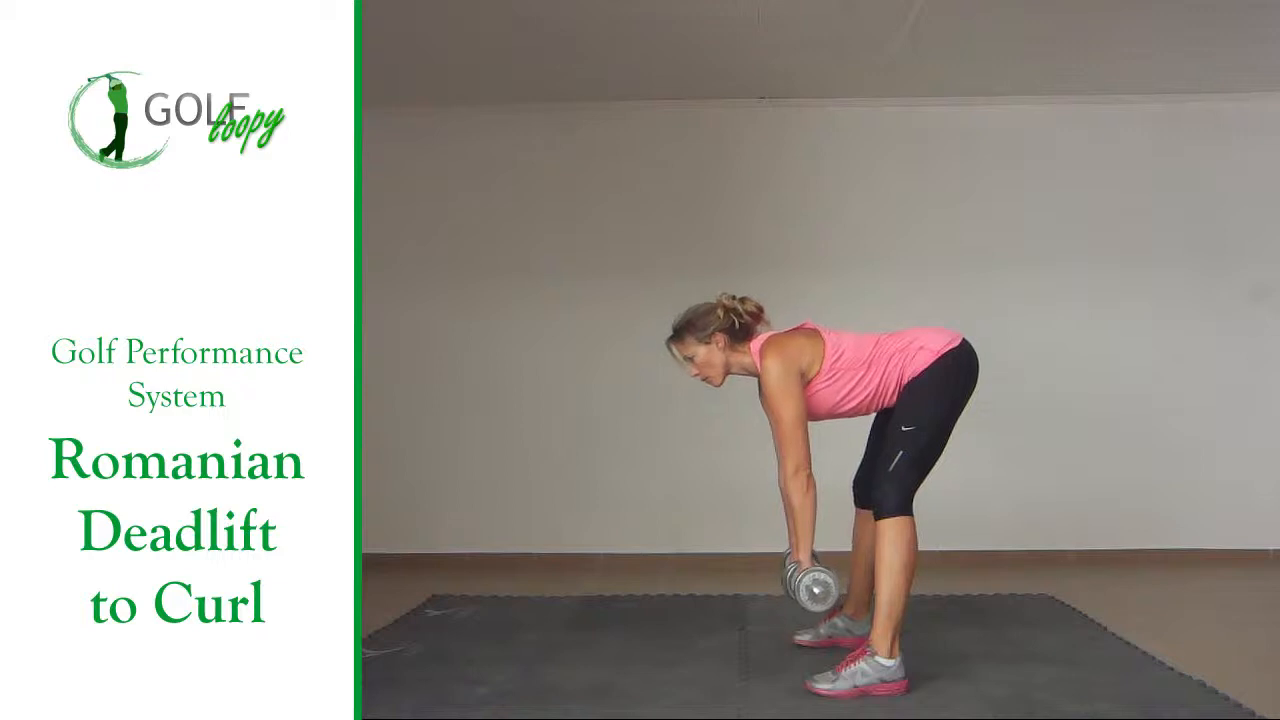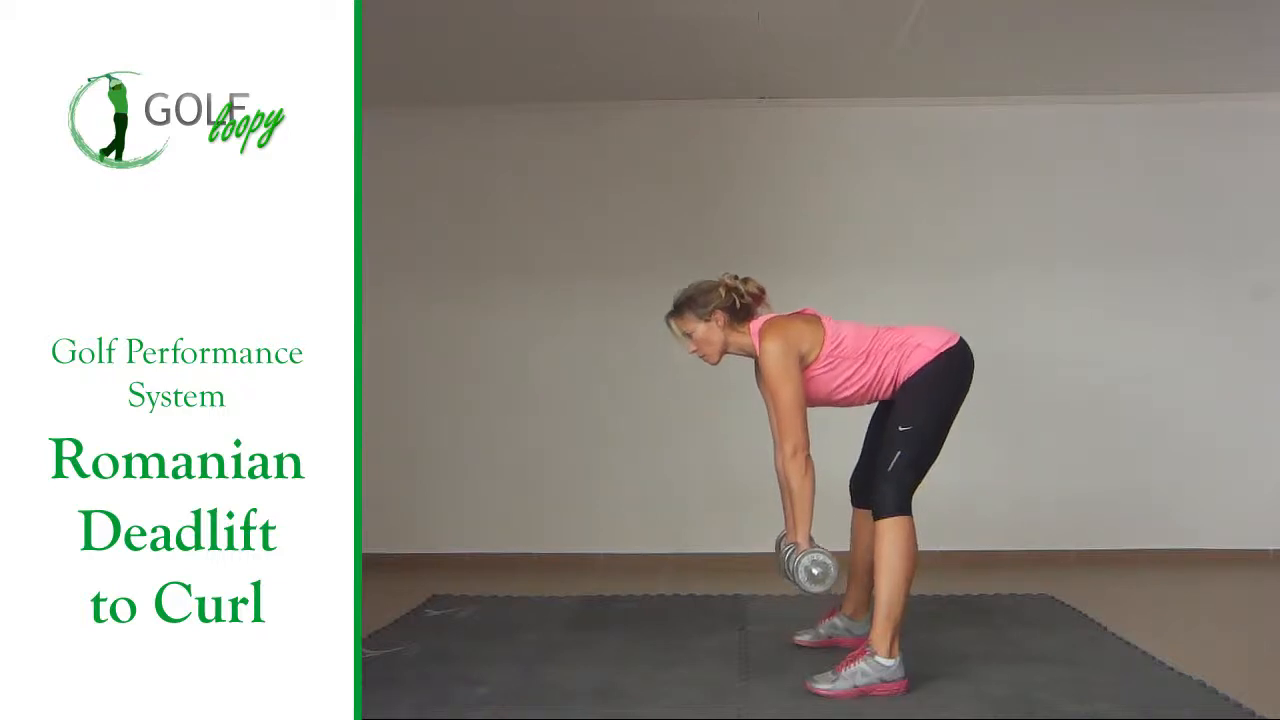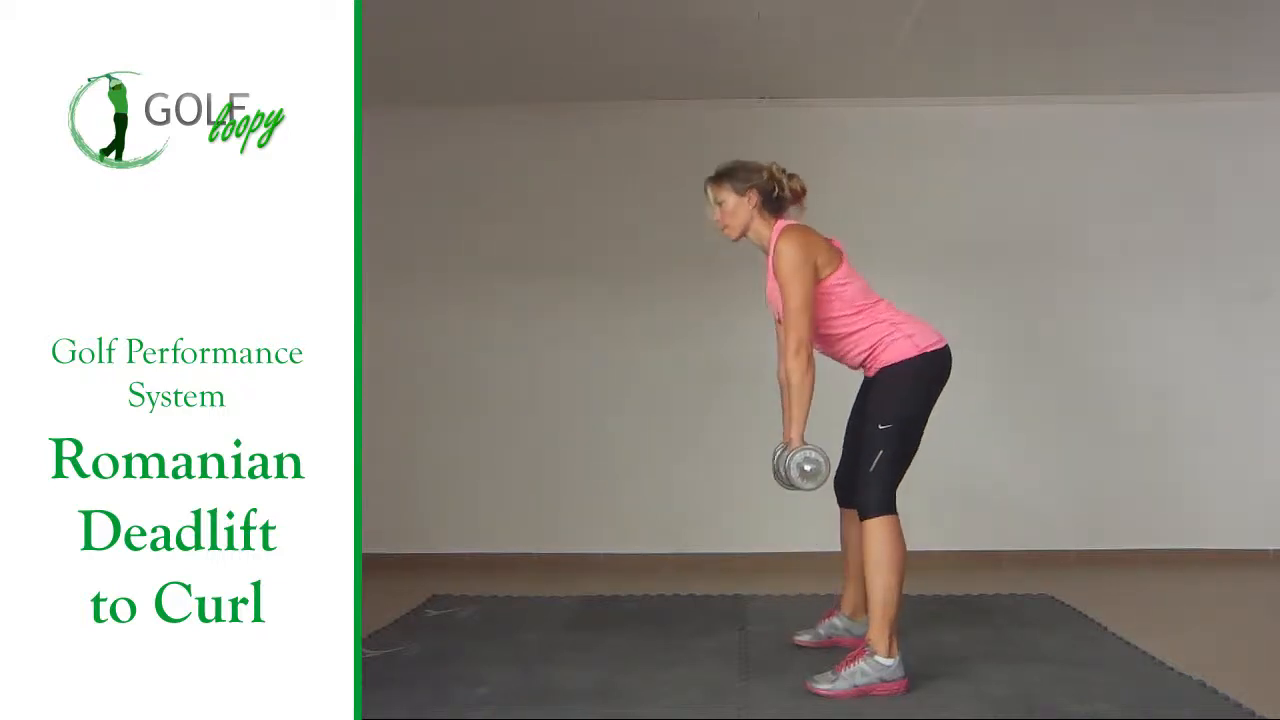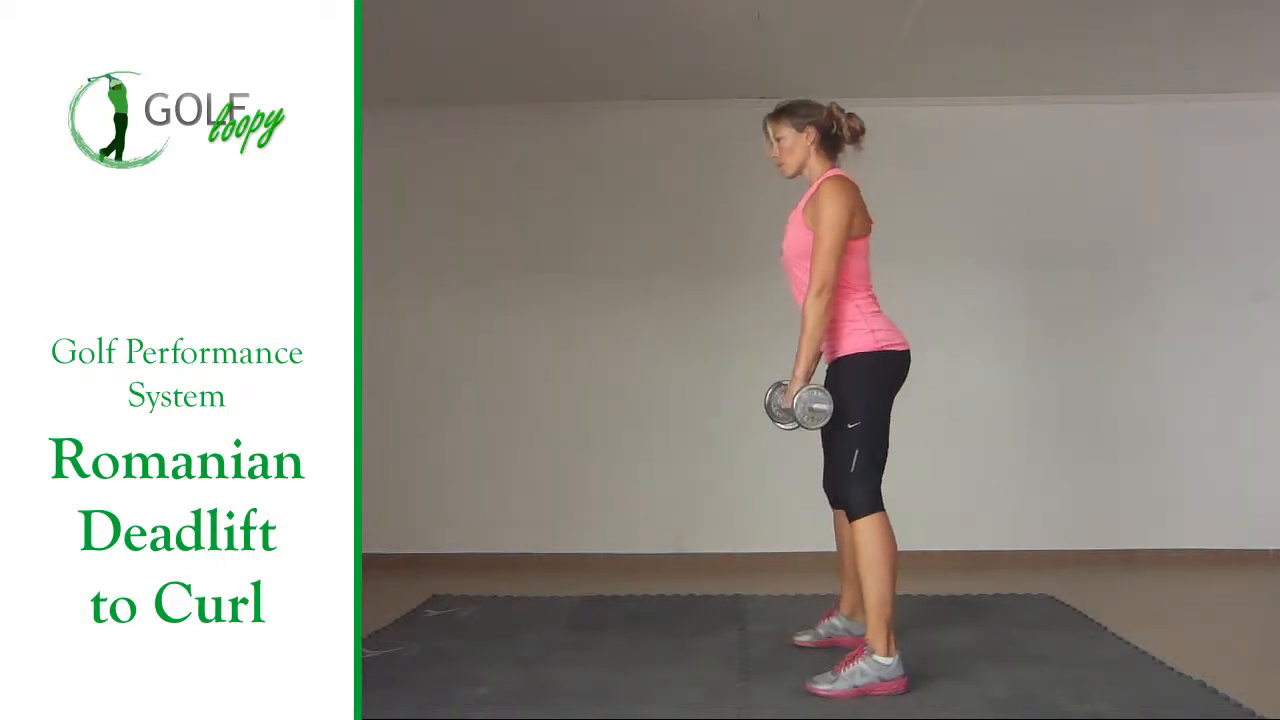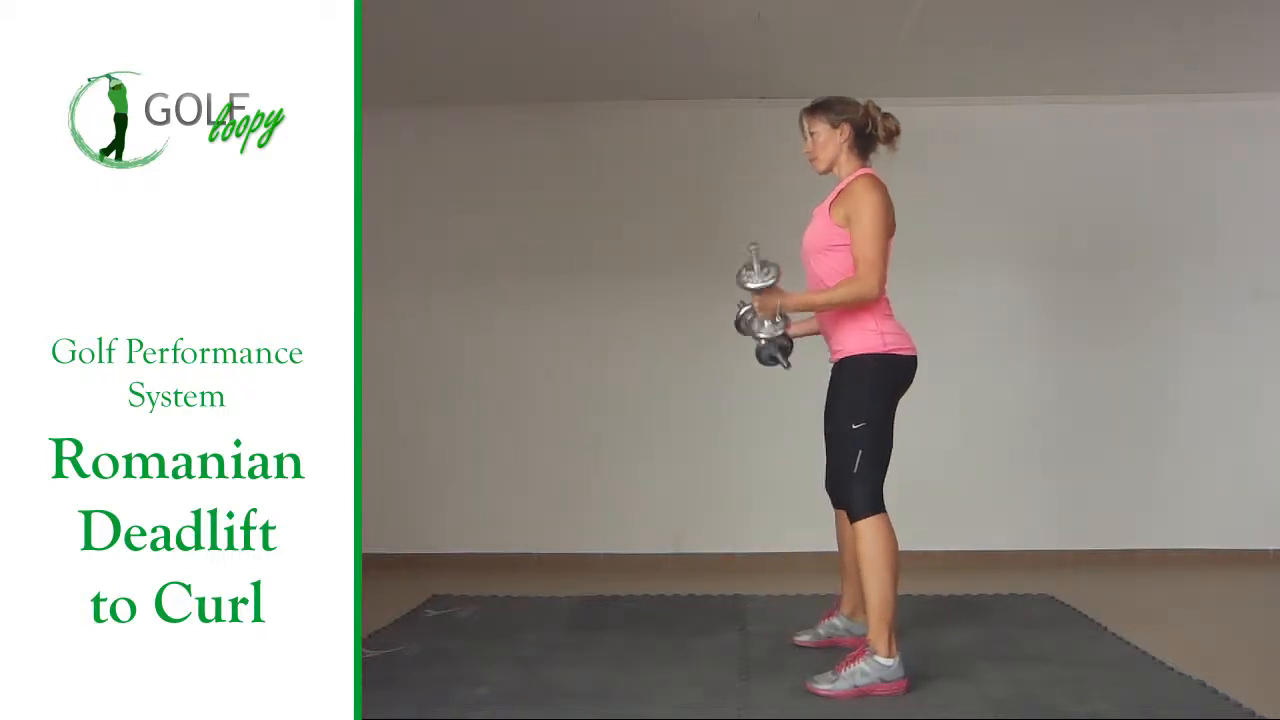
dt=0.5s
person 1, frame 1
left shoulder: (775, 359)
right shoulder: (769, 372)
left elbow: (799, 472)
right elbow: (788, 470)
left wrist: (804, 557)
right wrist: (796, 549)
left hip: (941, 364)
right hip: (918, 374)
left knee: (889, 494)
right knee: (868, 489)
left ankle: (884, 661)
right ankle: (854, 619)
person 1, frame 2
left shoulder: (775, 342)
right shoulder: (765, 357)
left elbow: (798, 454)
right elbow: (784, 454)
left wrist: (803, 538)
right wrist: (792, 531)
left hip: (937, 364)
right hip: (915, 372)
left knee: (888, 494)
right knee: (864, 489)
left ankle: (883, 660)
right ankle: (853, 618)
person 1, frame 3
left shoulder: (792, 243)
right shoulder: (777, 254)
left elbow: (801, 350)
right elbow: (789, 355)
left wrist: (798, 438)
right wrist: (789, 437)
left hip: (911, 360)
right hip: (891, 367)
left knee: (871, 496)
right knee: (850, 488)
left ankle: (883, 660)
right ankle: (852, 617)
person 1, frame 4
left shoulder: (834, 190)
right shoulder: (815, 199)
left elbow: (824, 290)
left wrist: (798, 375)
right wrist: (806, 372)
left hip: (867, 356)
right hip: (852, 358)
left knee: (859, 494)
right knee: (840, 490)
left ankle: (882, 658)
right ankle: (851, 616)
person 1, frame 5
left shoulder: (865, 189)
right shoulder: (843, 196)
left elbow: (868, 286)
left wrist: (793, 303)
right wrist: (794, 324)
left hip: (874, 359)
right hip: (854, 360)
left knee: (862, 495)
right knee: (843, 490)
left ankle: (882, 658)
right ankle: (852, 616)
